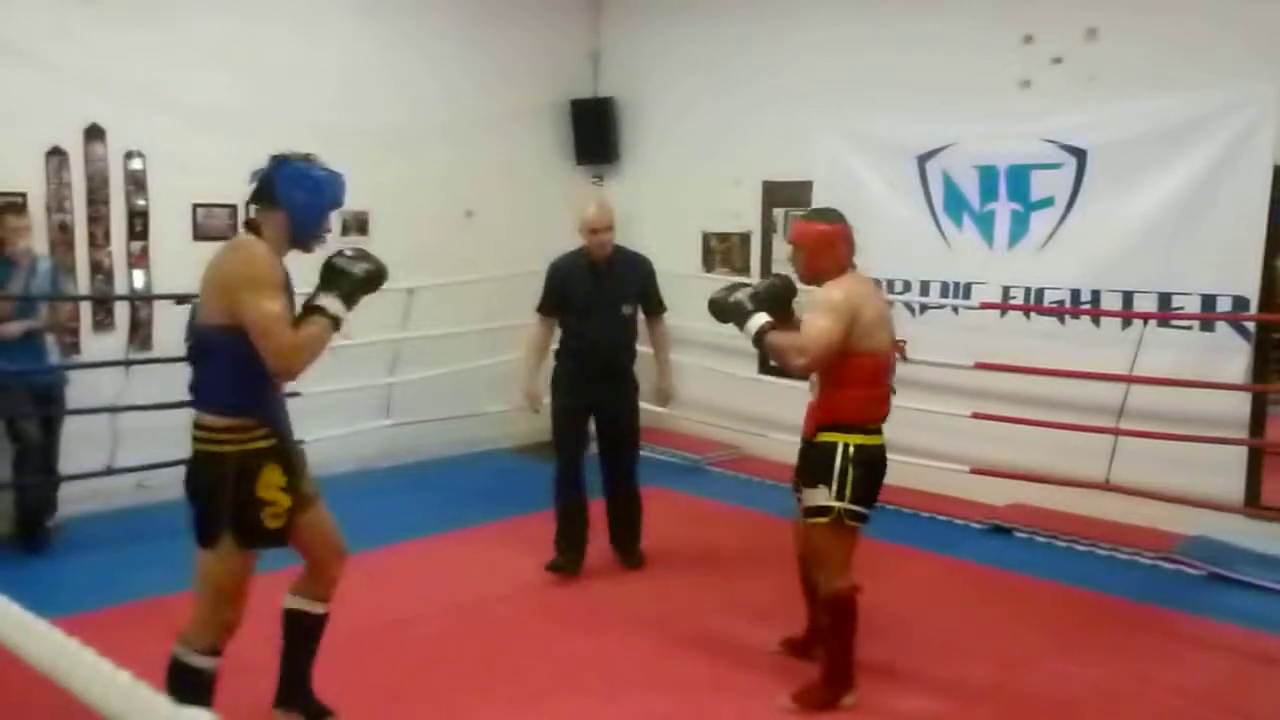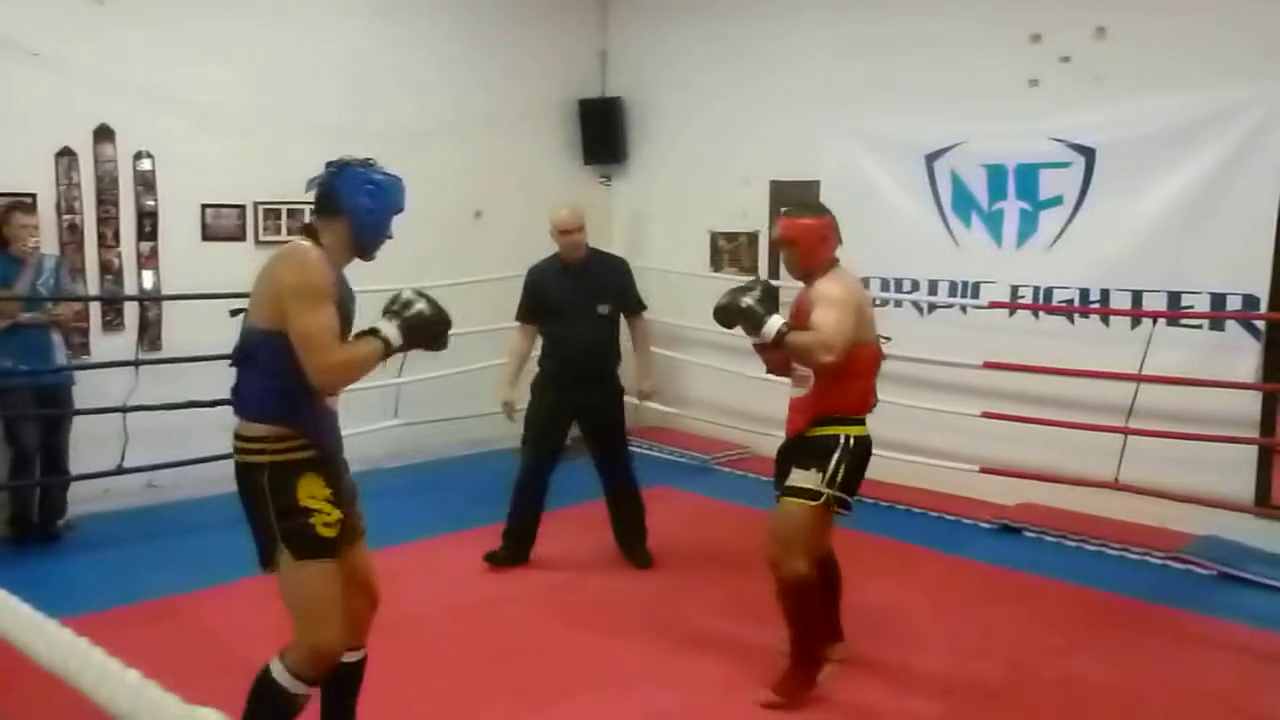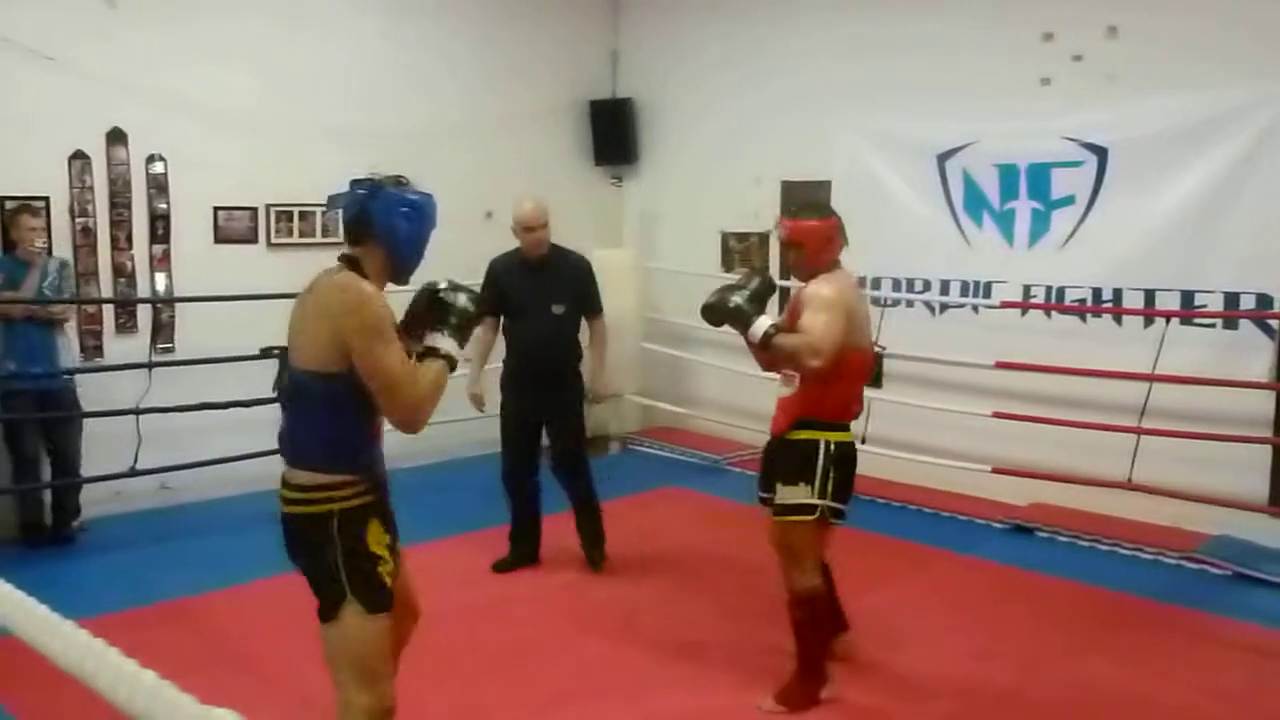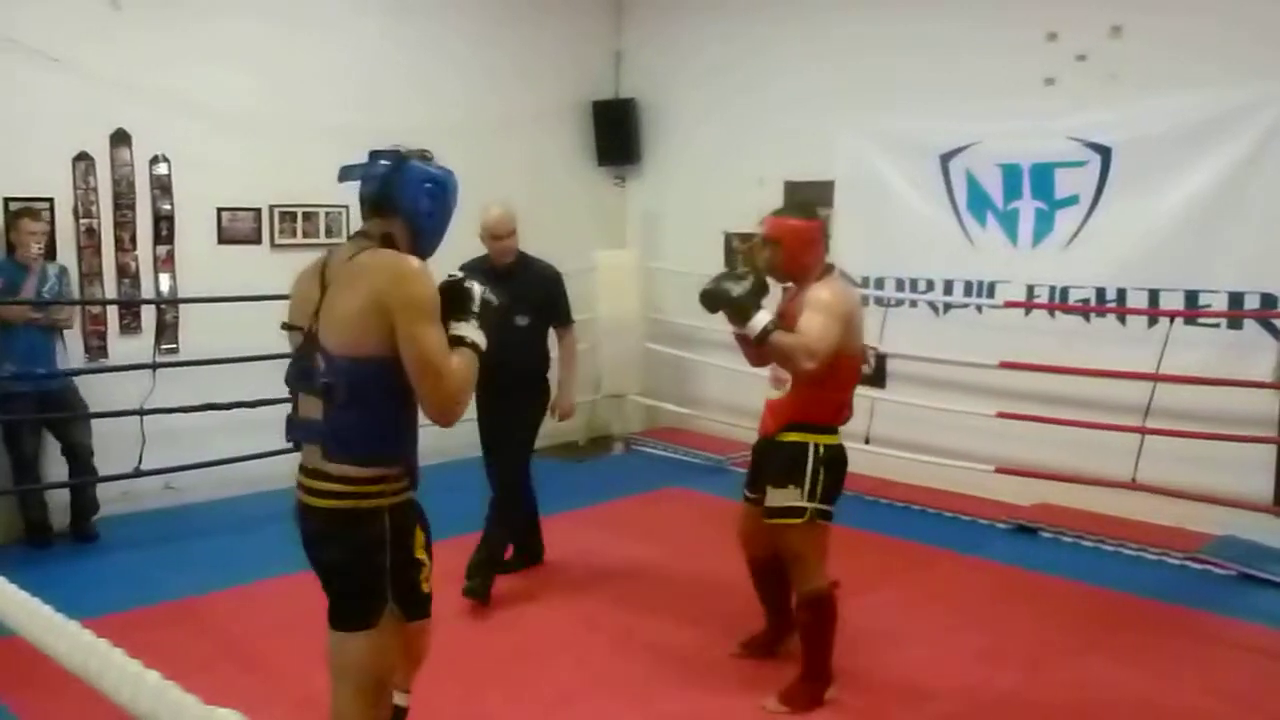
dt=0.3s
person 1, frame 1
left shoulder: (260, 259)
right shoulder: (248, 257)
right elbow: (285, 359)
left wrist: (322, 302)
right wrist: (337, 299)
left hip: (265, 442)
right hip: (233, 453)
left knee: (327, 554)
right knee: (218, 615)
person 1, frame 2
left shoulder: (322, 270)
right shoulder: (302, 264)
right elbow: (327, 373)
left wrist: (389, 331)
right wrist: (394, 330)
left hip: (315, 455)
right hip: (278, 466)
left knee: (361, 600)
right knee: (319, 641)
person 1, frame 3
left shoulder: (322, 292)
right shoulder: (360, 299)
right elbow: (409, 411)
left wrist: (414, 329)
right wrist: (447, 335)
left hip: (317, 500)
right hip: (335, 511)
left knee: (396, 619)
person 1, frame 4
left shoulder: (314, 276)
right shoulder: (400, 274)
right elbow: (444, 405)
right wrist: (469, 327)
left hip: (321, 496)
right hip: (369, 507)
left knee: (406, 645)
person 2, frame 1
left shoulder: (837, 295)
right shoulder: (860, 292)
left elbow: (803, 356)
right elbow: (815, 355)
left wrist: (752, 318)
right wrist: (779, 314)
left hip: (846, 447)
right hip: (836, 440)
left knee: (827, 564)
right knee: (810, 546)
left ankle: (836, 682)
right ankle: (821, 635)
person 2, frame 2
left shoulder: (835, 290)
right shoulder: (814, 293)
left elbow: (824, 353)
right elbow: (784, 363)
left wrist: (763, 321)
right wrist: (759, 326)
left hip: (835, 440)
right hip: (810, 435)
left knee: (785, 549)
right knee: (810, 543)
left ankle: (804, 665)
right ankle: (827, 635)
person 2, frame 3
left shoulder: (829, 292)
right shoulder: (818, 291)
left elbow: (812, 357)
right elbow: (776, 360)
left wrist: (752, 321)
right wrist: (752, 317)
left hip: (818, 445)
right hip: (796, 437)
left knee: (798, 562)
right knee: (794, 549)
left ankle: (810, 680)
right ankle: (832, 625)
person 2, frame 4
left shoulder: (828, 297)
right shoulder: (801, 294)
left elbow: (806, 359)
right elbow: (762, 357)
left wrist: (753, 315)
right wrist: (742, 316)
left hip: (807, 447)
right hip: (780, 439)
left knee: (804, 565)
right knee: (755, 542)
left ankle: (816, 679)
right ankle: (779, 627)
person 3, frame 1
left shoulder: (637, 267)
right shoulder: (562, 269)
left elbow: (656, 322)
right elbow: (544, 324)
left wrist: (664, 374)
right wrist: (530, 377)
left hip: (618, 381)
right hip: (572, 380)
left knee: (621, 465)
right knee: (568, 465)
left ankle: (626, 542)
right ankle: (569, 551)
person 3, frame 2
left shoulder: (615, 269)
right shoulder: (540, 276)
left elbow: (637, 322)
right elbow: (526, 332)
left wrist: (645, 373)
right wrist: (508, 384)
left hip: (602, 386)
right hip: (553, 384)
left knee: (616, 466)
right knee: (534, 465)
left ankle: (633, 541)
right ankle: (515, 545)
person 3, frame 3
left shoulder: (575, 266)
right shoulder: (501, 269)
left elbow: (596, 321)
right elbow: (486, 325)
left wrist: (598, 373)
right wrist: (475, 376)
left hip: (563, 383)
right hip: (518, 382)
left knee: (570, 463)
right knee: (517, 468)
left ankle: (593, 538)
right ankle: (523, 547)
person 3, frame 4
left shoulder: (544, 276)
right shoulder: (469, 276)
left elbow: (566, 334)
left wrist: (566, 390)
left hip: (528, 392)
right hip: (489, 391)
left knee: (509, 478)
right knee: (506, 475)
left ankle: (482, 570)
right ankle: (529, 548)
person 4, frame 1
left shoulder: (47, 266)
left elbow: (61, 316)
left hip: (47, 372)
left knee: (48, 451)
right knee: (29, 444)
left ankle: (41, 520)
person 4, frame 2
left shoulder: (54, 265)
left elbow: (65, 314)
right wrist: (27, 267)
left hip: (54, 373)
left knee: (56, 452)
left ankle: (50, 520)
person 4, frame 3
left shoulder: (59, 266)
left elbow: (65, 312)
left wrist: (28, 310)
right wrist: (34, 267)
left hip: (57, 376)
left knee: (67, 454)
left ankle: (64, 522)
right ankle: (33, 526)
person 4, frame 4
left shoulder: (58, 272)
left elbow: (67, 319)
left wrist: (29, 315)
right wrist: (33, 271)
left hip: (55, 377)
left knee: (81, 448)
left ankle: (83, 520)
right ankle: (37, 527)
